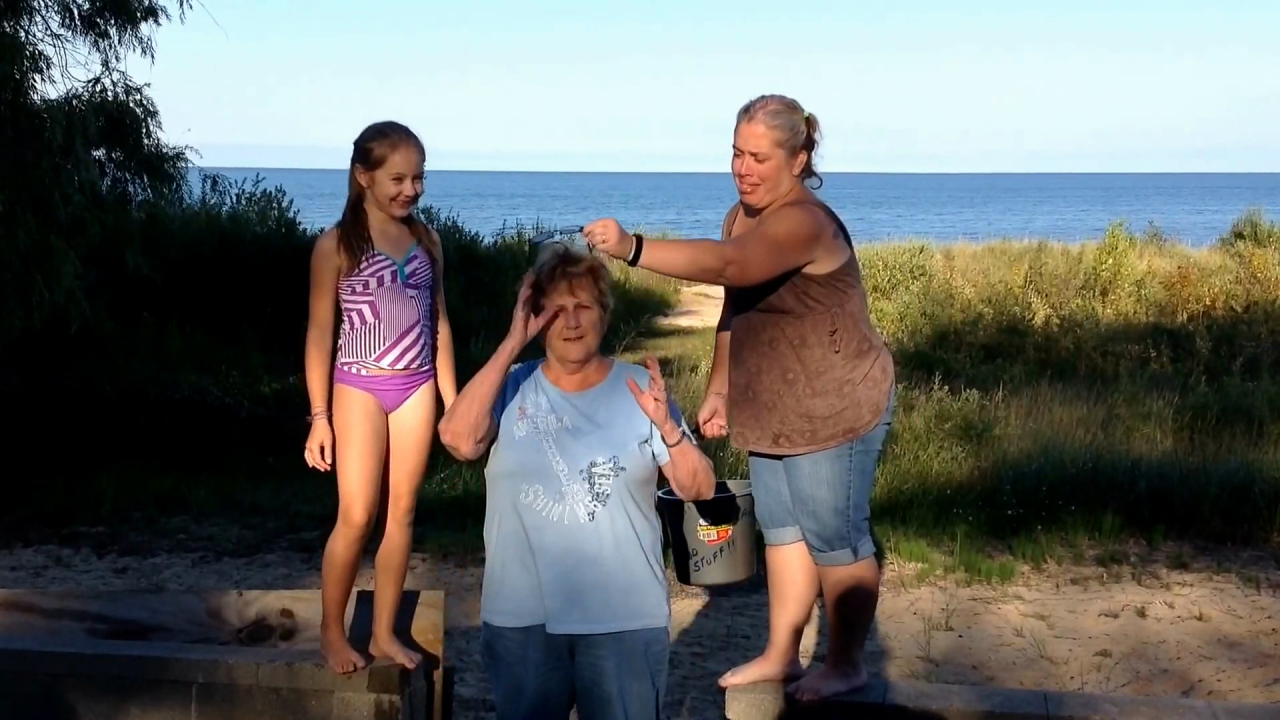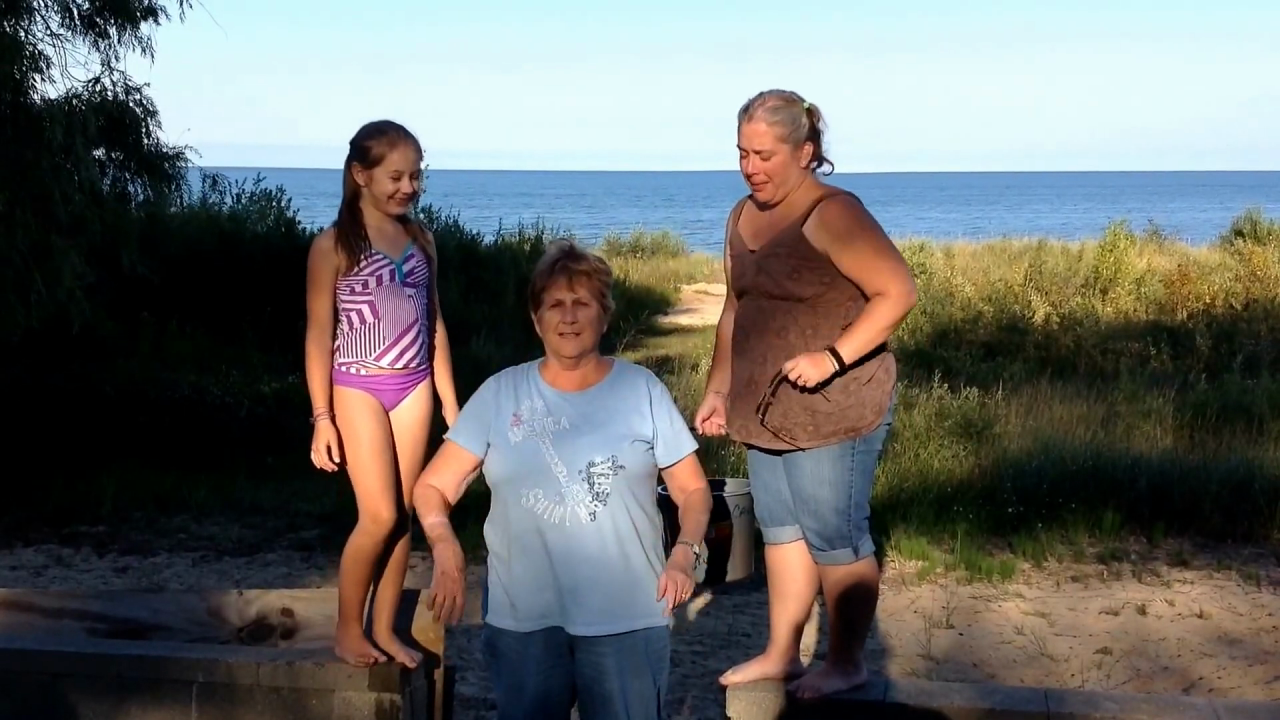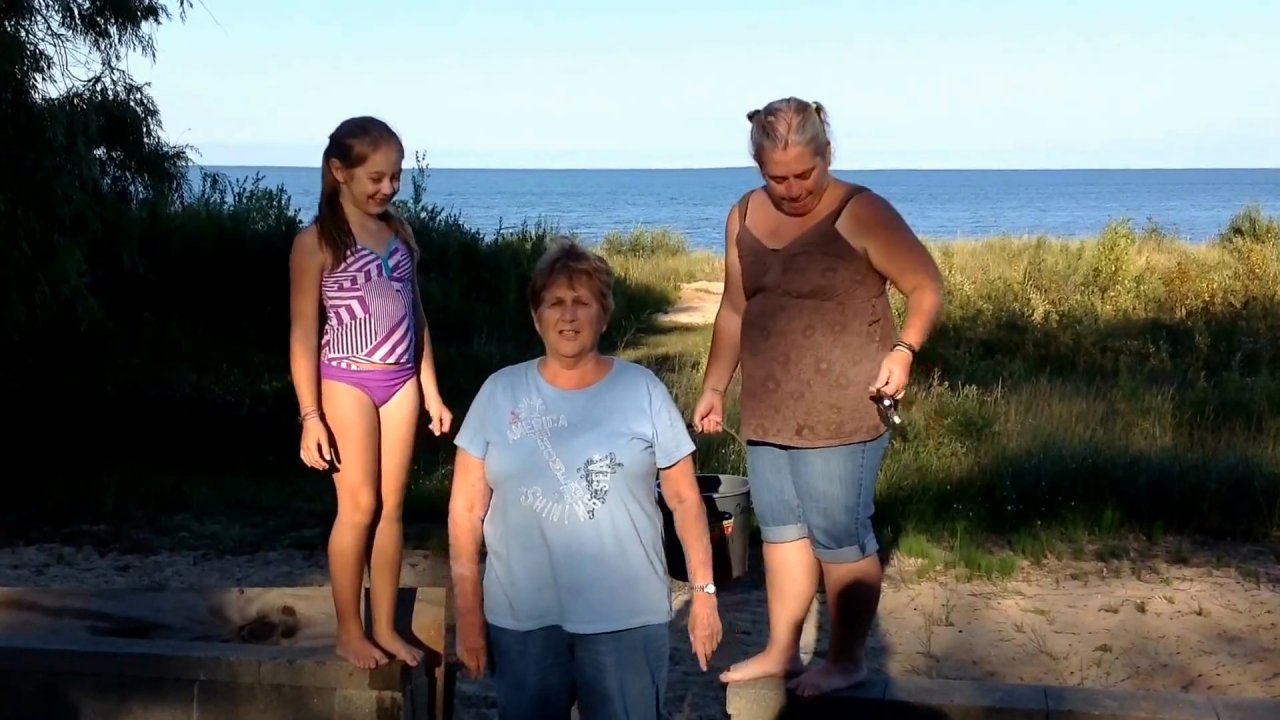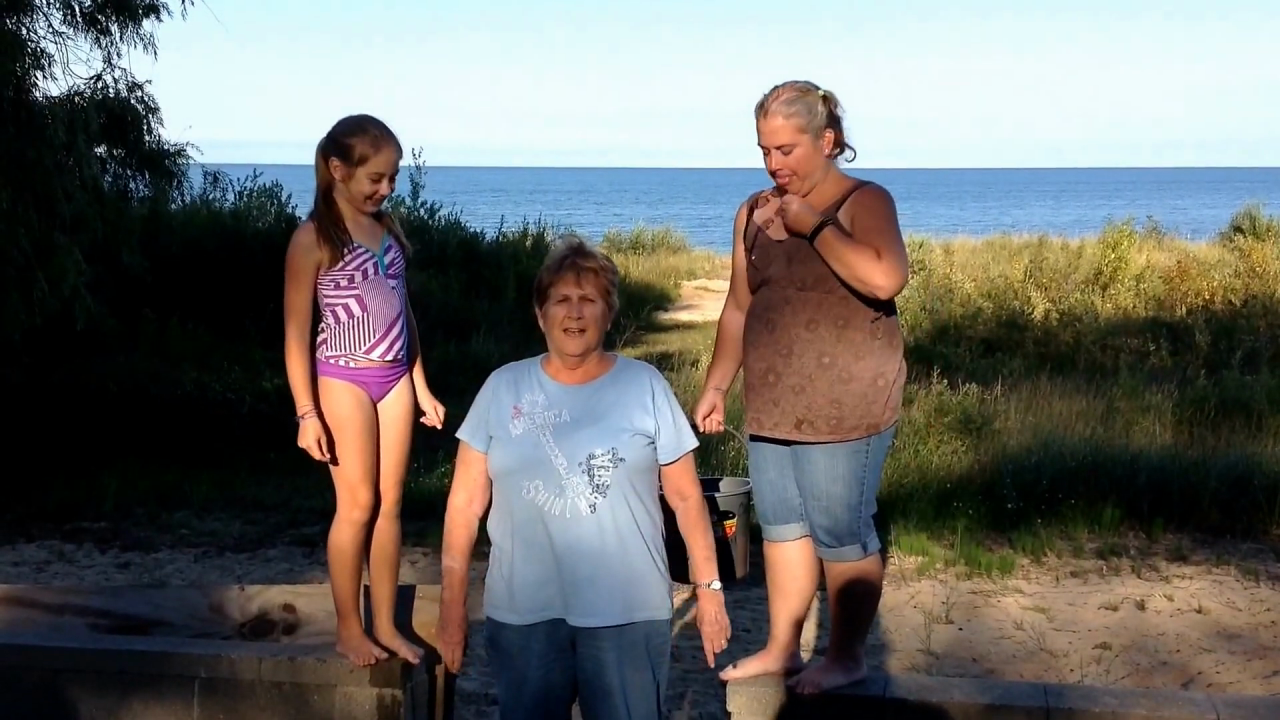
dt=0.7s
person 1, frame 1
left shoulder: (805, 222)
right shoulder: (740, 217)
left elbow: (726, 264)
left wrist: (632, 248)
right wrist: (720, 390)
left hip: (835, 410)
right hip: (772, 410)
left knee: (836, 538)
right knee: (782, 530)
left ankle: (845, 664)
right ankle: (781, 655)
person 1, frame 2
left shoulder: (835, 214)
right shoulder: (743, 217)
left elbow: (896, 292)
left wrist: (831, 355)
right wrist: (718, 389)
left hip: (836, 409)
right hip: (771, 410)
left knee: (836, 537)
right knee: (781, 529)
left ankle: (846, 662)
right ankle: (780, 654)
person 1, frame 3
left shoulder: (861, 212)
right shoulder: (744, 215)
left elbow: (928, 285)
right elbow: (734, 310)
left wrist: (902, 349)
right wrist: (714, 386)
left hip: (840, 409)
right hip: (769, 408)
left knee: (840, 535)
right knee: (780, 527)
left ankle: (847, 658)
right ankle: (781, 649)
person 1, frame 4
left shoulder: (865, 202)
right shoulder: (754, 212)
left elbow: (885, 279)
right elbow: (740, 309)
left wrist: (813, 226)
right wrist: (715, 386)
left hip: (845, 407)
right hip: (772, 406)
left knee: (841, 534)
right knee: (782, 525)
left ankle: (847, 657)
right ankle: (780, 649)
person 2, frame 1
left shoulder: (427, 240)
right shoulder: (337, 245)
right elbow: (320, 333)
left wrist: (452, 399)
right wrist: (319, 416)
left hip: (417, 389)
right hip: (360, 389)
left knee: (402, 513)
right knee: (356, 516)
left ankle: (384, 633)
right ankle: (332, 631)
person 2, frame 2
left shoulder: (420, 239)
right shoulder: (334, 244)
right elbow: (318, 335)
left wrist: (450, 401)
right wrist: (321, 418)
left hip: (413, 388)
right hip: (358, 388)
left knee: (405, 513)
right knee: (380, 515)
left ankle: (385, 629)
right ankle: (348, 627)
person 2, frame 3
left shoulder: (400, 232)
right shoulder: (317, 241)
right elbow: (303, 334)
left wrist: (431, 392)
right wrist: (310, 415)
left hip: (401, 383)
right hip: (348, 383)
left knee: (391, 507)
right knee: (358, 507)
left ankle: (385, 627)
right ankle: (349, 631)
person 2, frame 4
left shoulder: (388, 229)
right shoulder: (314, 238)
right elbow: (297, 331)
left wrist: (421, 386)
right wrist: (307, 412)
left hip: (394, 380)
right hip: (343, 381)
left knee: (390, 502)
right knee: (357, 504)
left ankle: (385, 624)
right ankle: (348, 628)
person 3, frame 1
left shoulder: (639, 387)
right shoulder: (511, 386)
left elbow: (699, 488)
right elbow: (458, 438)
left wrist: (666, 426)
right wrist: (513, 343)
left hip: (624, 617)
right hip: (521, 616)
person 3, frame 2
left shoulder: (642, 389)
right shoulder: (500, 393)
left elbow: (694, 489)
right elbow: (430, 488)
left wrist: (685, 549)
right wrist: (447, 552)
left hip: (626, 617)
right hip: (523, 617)
person 3, frame 3
left shoulder: (643, 389)
right shoulder: (500, 392)
left elbow: (685, 500)
right elbow: (466, 509)
left wrist: (703, 593)
right wrist: (468, 610)
left hip: (625, 616)
right hip: (520, 618)
person 3, frame 4
left shoulder: (646, 385)
right shoulder: (503, 388)
left elbow: (687, 497)
right elbow: (465, 502)
left wrist: (709, 588)
right wrist: (453, 602)
left hip: (628, 610)
right hip: (523, 611)
